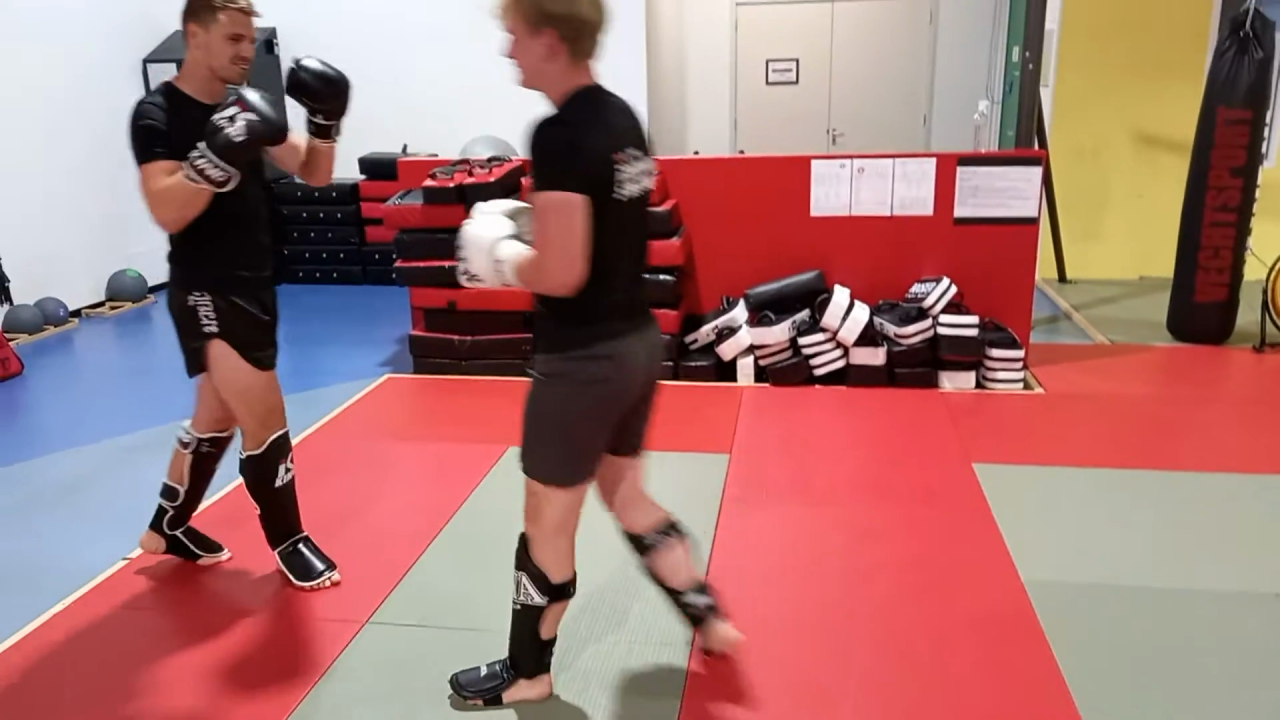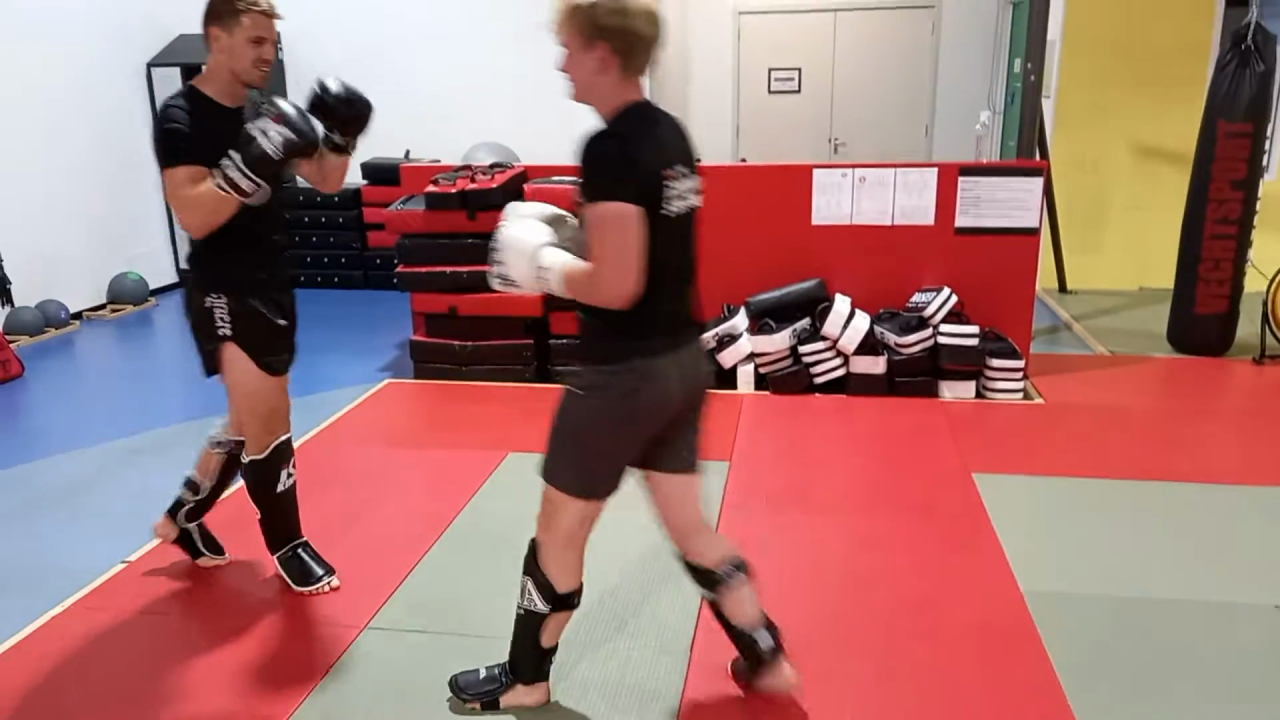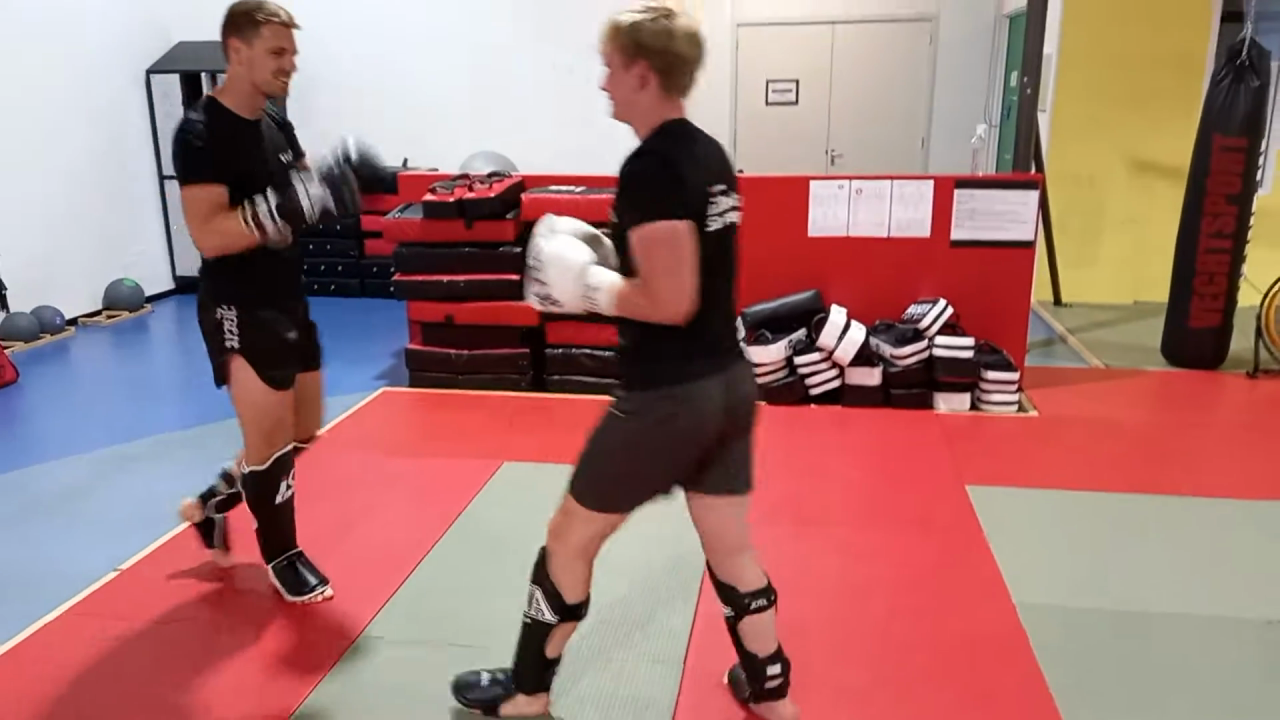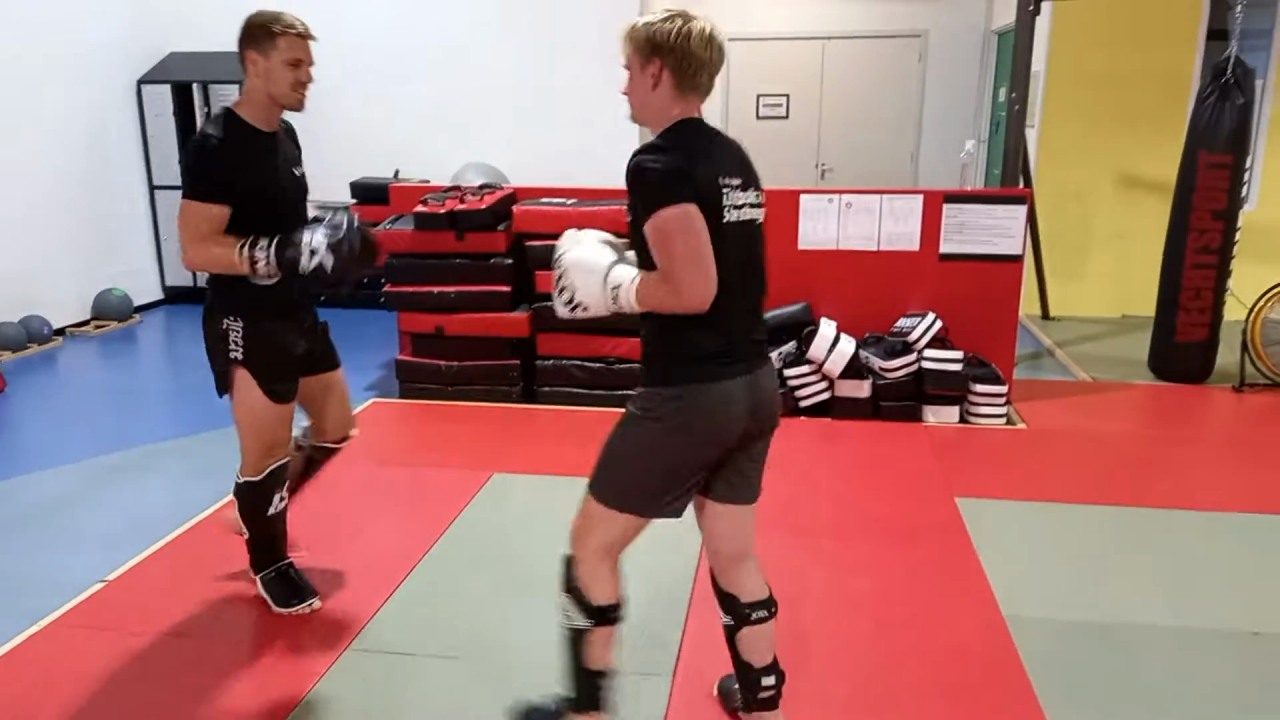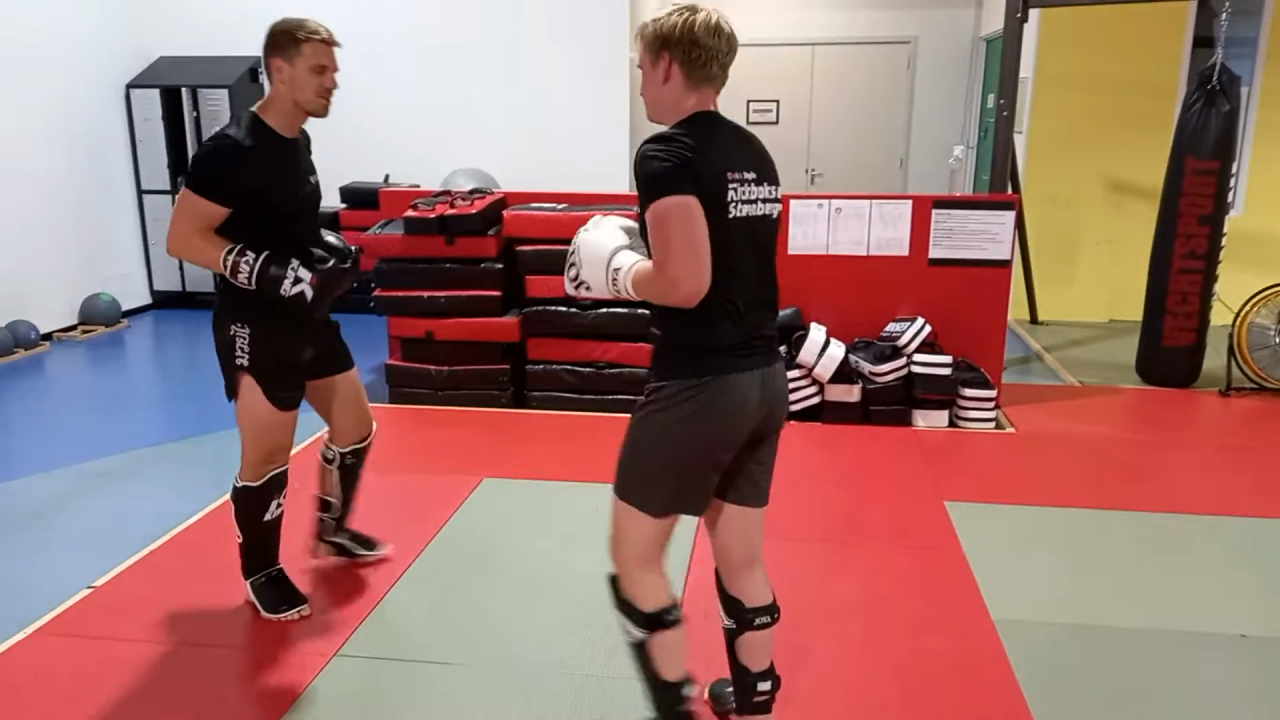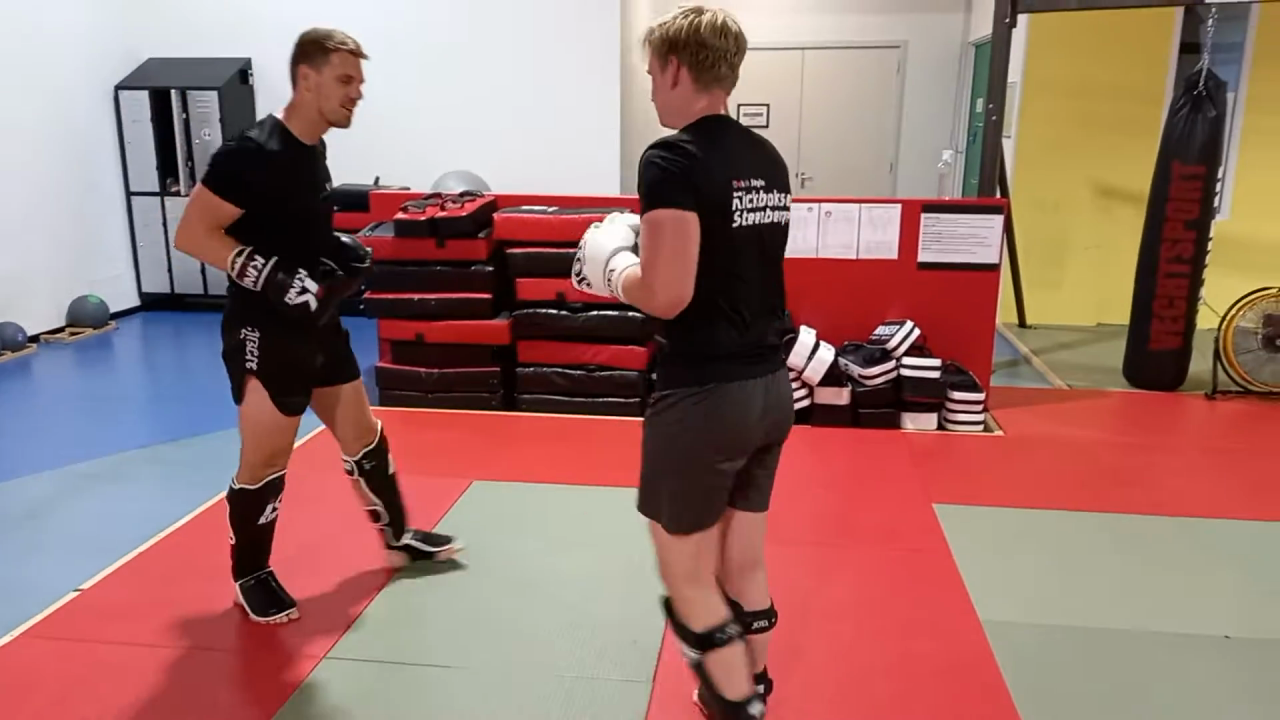
dt=0.1s
person 1, frame 1
left shoulder: (558, 136)
right shoulder: (621, 119)
left elbow: (562, 274)
left wrist: (497, 253)
right wrist: (534, 226)
left hip: (583, 357)
right hip: (637, 343)
left knee: (547, 523)
right knee: (624, 493)
left ankle: (527, 672)
right ankle: (709, 617)
person 1, frame 2
left shoulder: (612, 149)
right shoulder: (671, 136)
left elbow: (614, 286)
left wrist: (537, 260)
right wrist: (570, 234)
left hip: (625, 374)
right hip: (681, 361)
left knee: (559, 531)
right knee: (687, 524)
left ankle: (526, 676)
right ankle: (766, 658)
person 1, frame 3
left shoulder: (651, 170)
right shoulder: (711, 157)
left elbow: (671, 302)
left wrist: (582, 282)
right wrist: (603, 257)
left hip: (666, 397)
right hip: (730, 382)
left knee: (569, 543)
right knee: (732, 549)
person 1, frame 4
left shoulder: (658, 163)
right shoulder: (734, 159)
left elbow: (692, 292)
left wrist: (606, 282)
right wrist: (629, 262)
left hip: (688, 397)
right hip: (755, 386)
left knee: (592, 544)
right knee: (733, 557)
person 1, frame 5
left shoulder: (667, 153)
right shoulder: (752, 155)
left elbow: (684, 282)
left wrist: (612, 262)
left hip: (697, 389)
right hip: (764, 379)
left knee: (635, 560)
right knee: (742, 558)
person 1, frame 6
left shoulder: (671, 160)
right shoulder: (769, 161)
left elbow: (668, 295)
left wrist: (612, 263)
left hip: (701, 399)
right hip: (770, 390)
left knee: (687, 586)
right knee: (743, 564)
person 2, frame 1
left shoulder: (242, 104)
right shoulder: (157, 115)
left elbow: (315, 169)
right elbow: (167, 211)
left wrist: (323, 116)
right wrist: (222, 148)
left hip: (254, 285)
right hip: (209, 294)
left knee: (214, 420)
right knee: (266, 422)
left ankle: (167, 527)
right ankle: (288, 540)
person 2, frame 2
left shoulder: (261, 112)
right shoulder: (181, 118)
left elbow: (326, 181)
right elbow: (194, 219)
left wrist: (342, 134)
right wrist: (253, 159)
left hip: (272, 289)
right hip: (226, 296)
left knee: (248, 423)
right knee: (268, 429)
left ankle: (182, 519)
right ankle: (287, 546)
person 2, frame 3
left shoulder: (275, 122)
right shoulder: (200, 133)
left elbow: (295, 206)
right elbow: (208, 233)
left wrist: (332, 191)
right wrist: (286, 205)
left hip: (286, 301)
right hip: (239, 309)
left knee: (303, 427)
right knee: (271, 439)
left ankle: (214, 507)
right ankle: (281, 554)
person 2, frame 4
left shoulder: (284, 135)
right shoulder: (215, 146)
right elbow: (197, 250)
left wrist: (333, 235)
right wrist: (285, 255)
left hip: (296, 313)
right hip: (247, 321)
left knee: (336, 426)
right knee: (267, 450)
left ankle: (260, 512)
right ankle: (269, 564)
person 2, frame 5
left shoulder: (296, 140)
right shoulder: (233, 147)
right elbow: (183, 235)
left wrist: (323, 247)
right wrist: (271, 271)
left hip: (305, 316)
right hip: (254, 326)
left knee: (354, 425)
right knee: (266, 456)
left ankle: (334, 528)
right ankle: (260, 570)
person 2, frame 6
left shoulder: (314, 149)
right shoulder: (256, 151)
right elbow: (193, 235)
left wrist: (339, 253)
right wrist: (274, 278)
left hip: (318, 326)
right hip: (265, 333)
left knee: (362, 436)
right knee: (266, 461)
left ankle: (398, 535)
right ankle: (250, 574)
